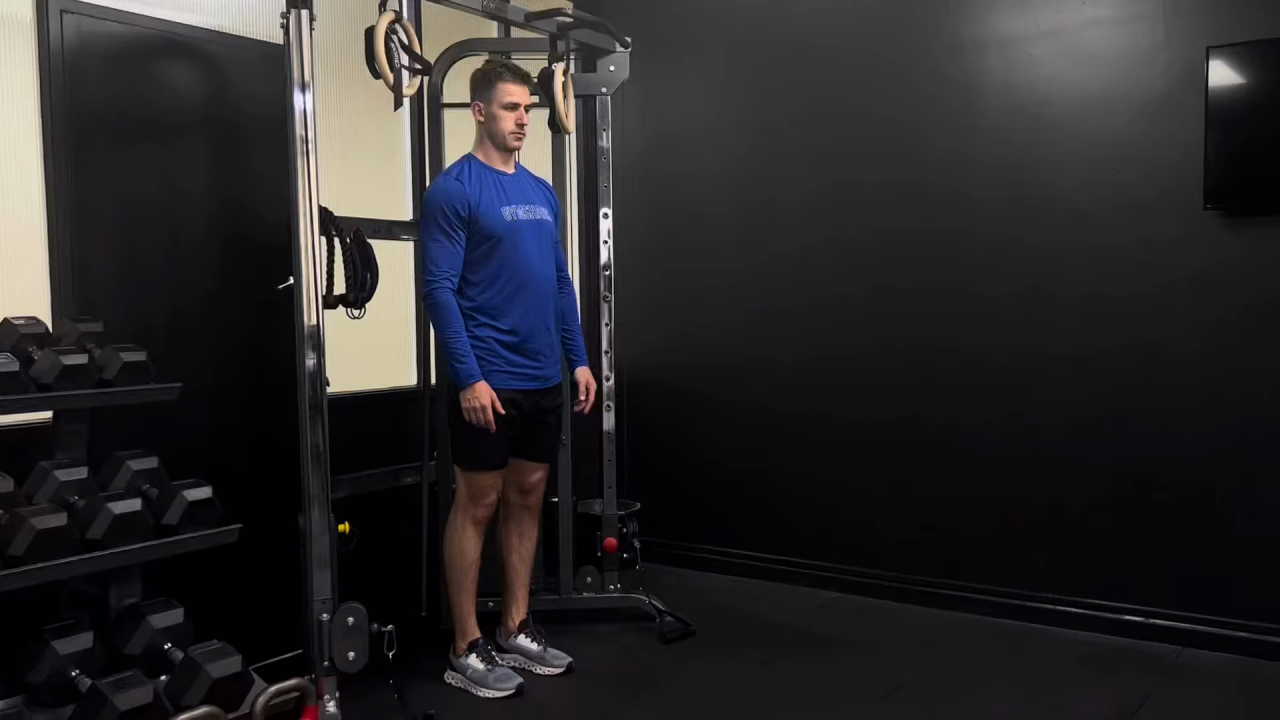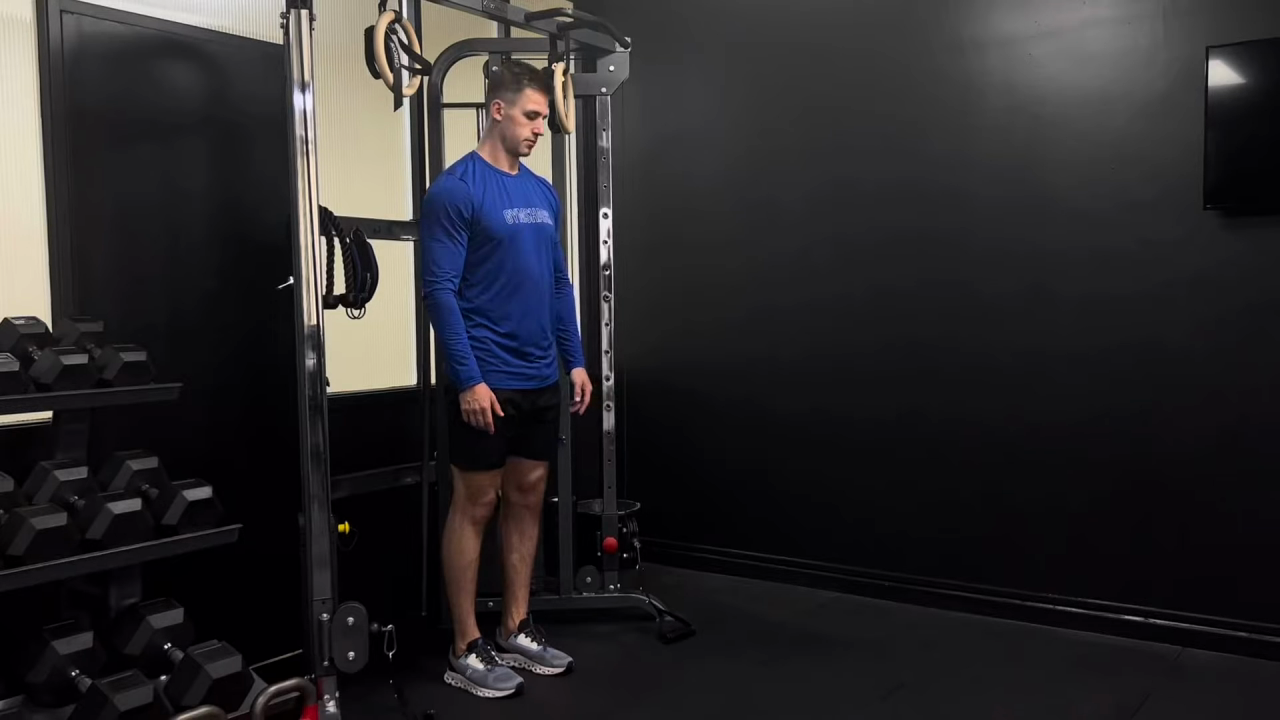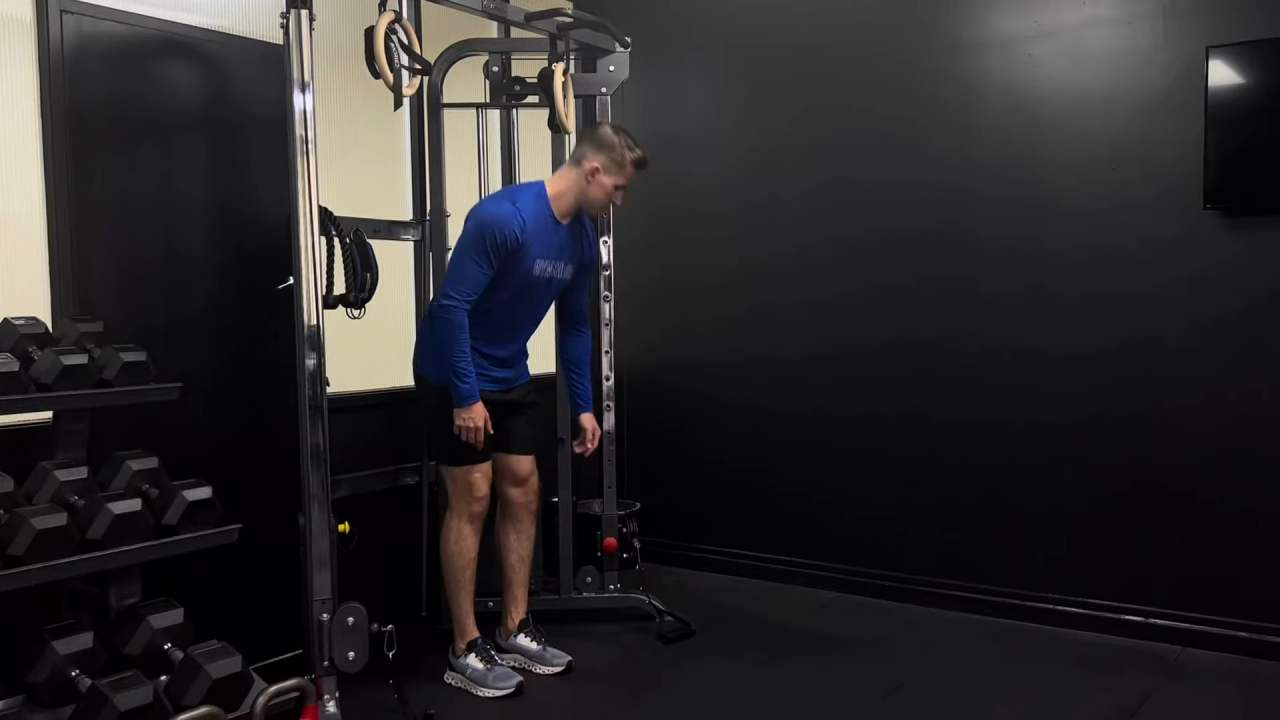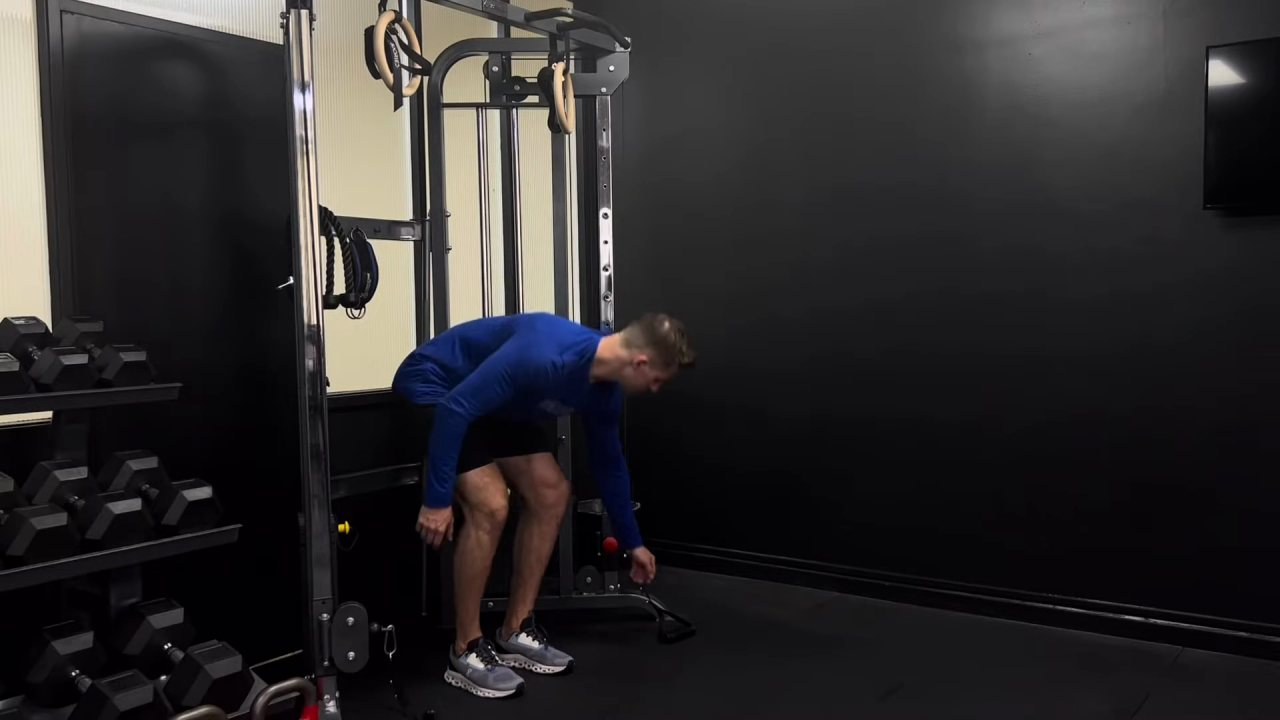
dt=0.4s
person 1, frame 1
left shoulder: (541, 193)
right shoulder: (453, 191)
right elbow: (439, 291)
left wrist: (578, 359)
right wrist: (468, 377)
left hip: (543, 380)
right hip: (488, 382)
left knee: (526, 500)
right knee: (477, 505)
left ankle: (515, 631)
right ankle: (466, 649)
person 1, frame 2
left shoulder: (543, 193)
right shoulder: (457, 190)
right elbow: (440, 291)
left wrist: (574, 360)
right wrist: (469, 379)
left hip: (539, 380)
right hip: (486, 383)
left knee: (528, 499)
right knee: (476, 506)
left ankle: (516, 632)
right ankle: (465, 650)
person 1, frame 3
left shoulder: (581, 238)
right shoulder: (503, 218)
left elbow: (576, 325)
right elbow: (450, 305)
left wrist: (584, 405)
right wrist: (465, 398)
left hip: (508, 378)
right hip: (454, 372)
left knee: (522, 493)
right knee: (472, 499)
left ankle: (515, 632)
right ankle: (465, 649)
person 1, frame 4
left shoulder: (603, 388)
right shoulder: (544, 358)
left elbow: (610, 466)
right elbow: (455, 409)
left wrist: (633, 542)
right wrist: (437, 500)
right hip: (435, 387)
left knee: (551, 493)
right knee: (490, 505)
left ankle: (515, 631)
right ankle: (466, 649)
